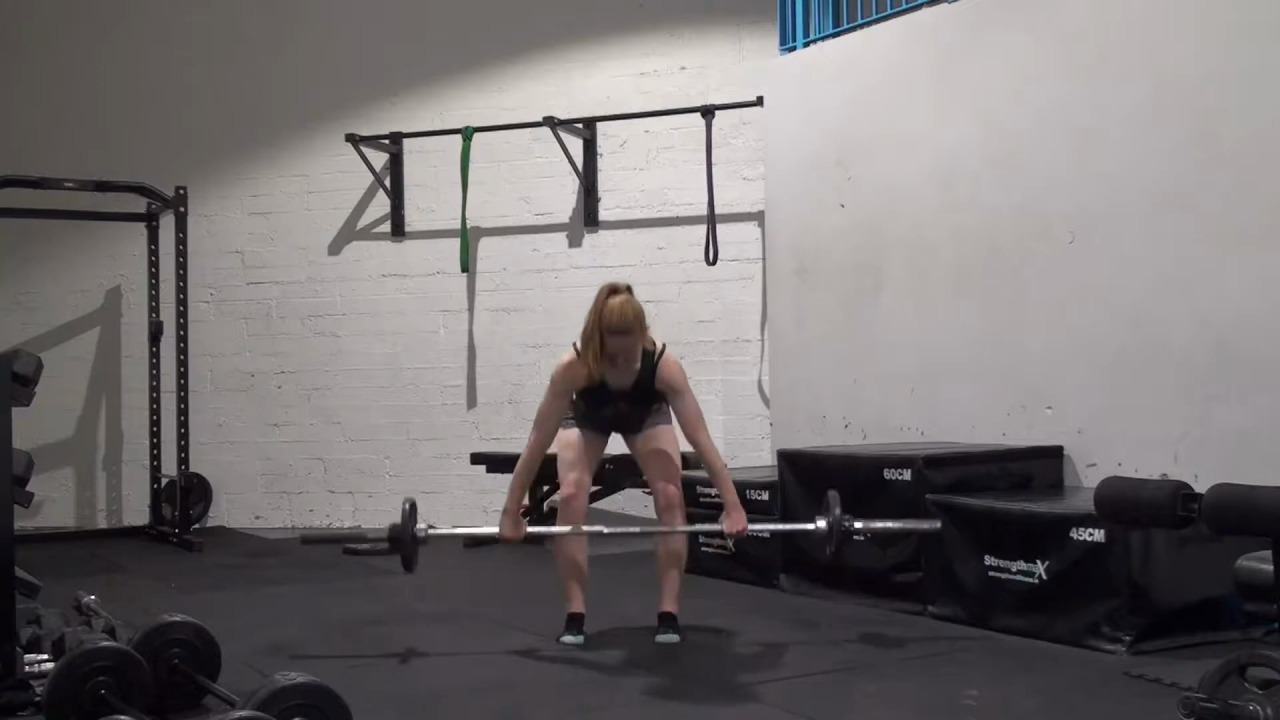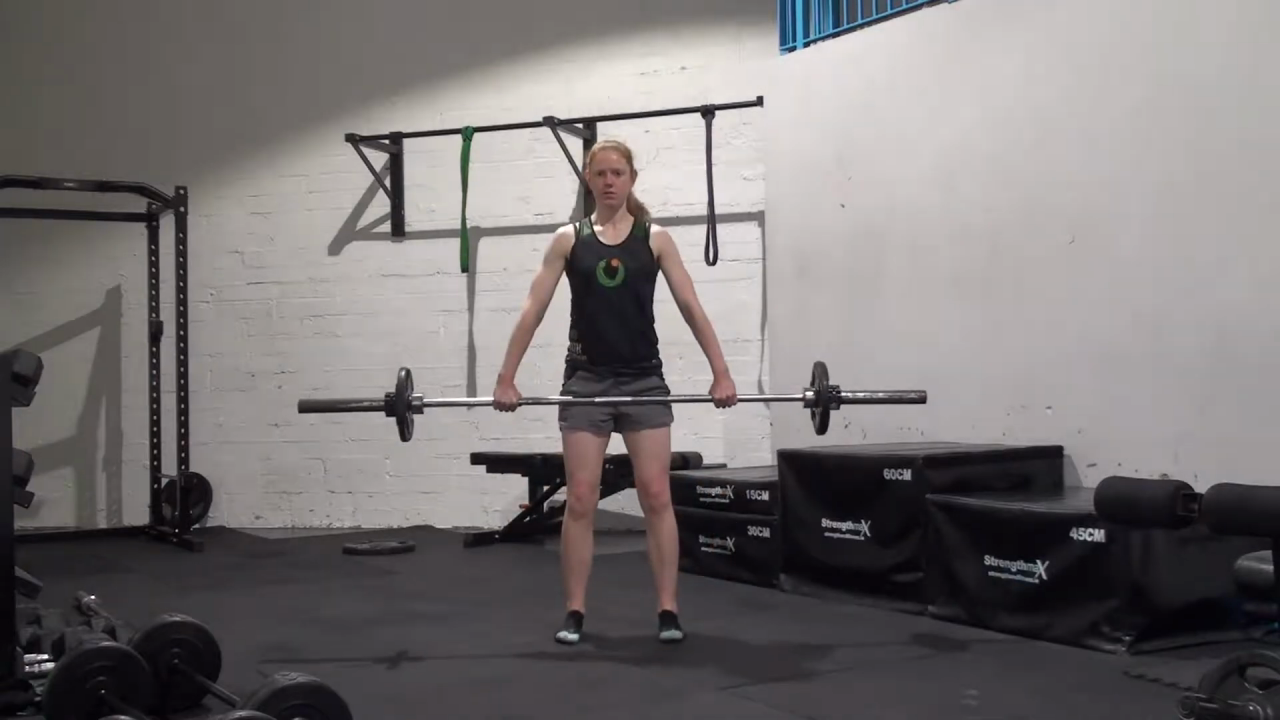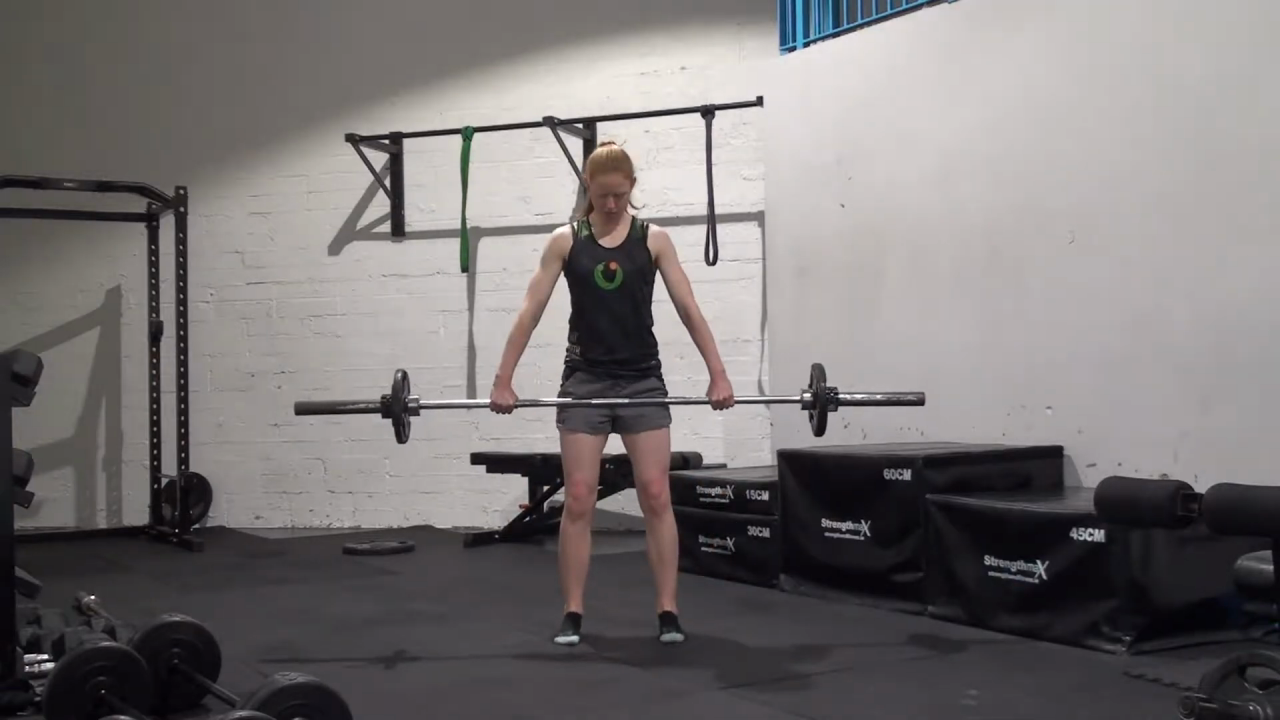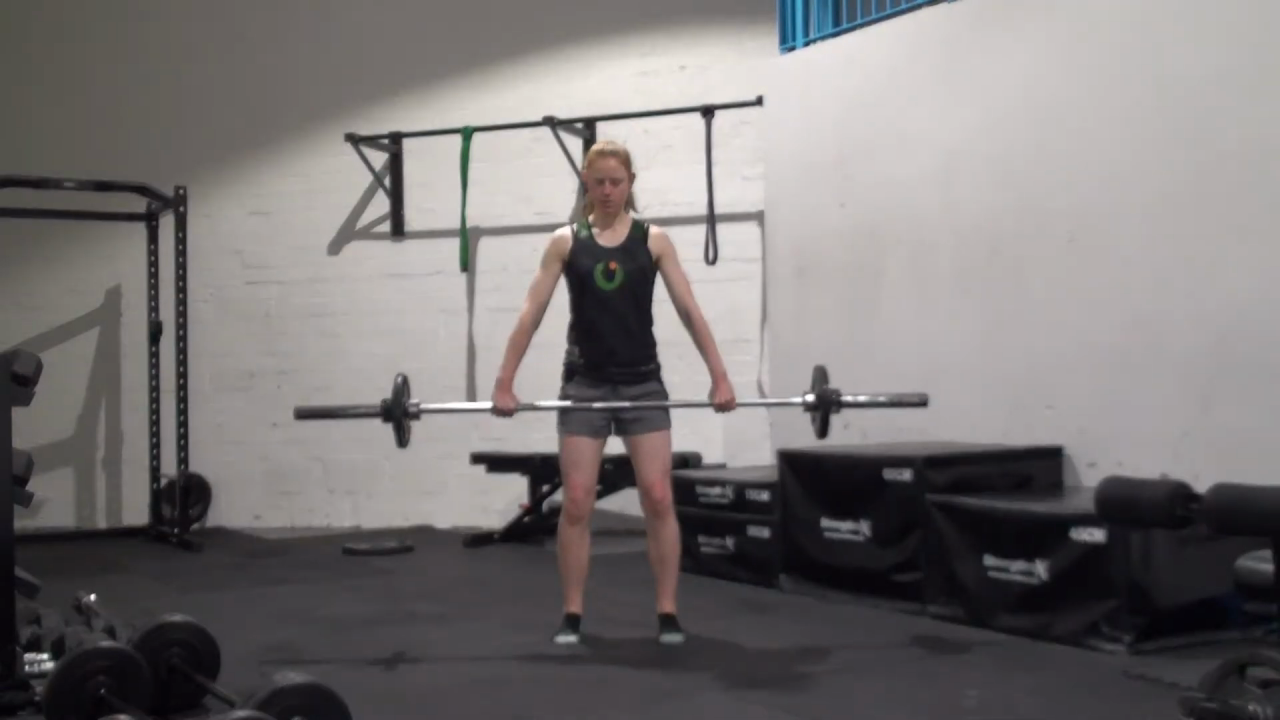
dt=1s
person 1, frame 1
left shoulder: (664, 364)
right shoulder: (572, 367)
left elbow: (700, 439)
right elbow: (538, 443)
left wrist: (731, 505)
right wrist: (511, 512)
left hip: (646, 413)
right hip: (588, 415)
left knee: (670, 495)
right knee: (571, 498)
left ankle: (668, 614)
right ankle: (575, 616)
person 1, frame 2
left shoulder: (655, 238)
right shoulder: (568, 239)
left elbow: (691, 308)
right elbow: (533, 310)
left wrist: (721, 373)
right wrist: (506, 377)
left hip: (643, 379)
right hip: (586, 379)
left knee: (656, 496)
right knee: (580, 499)
left ankle: (668, 610)
right ankle: (574, 612)
person 1, frame 3
left shoulder: (654, 239)
right shoulder: (566, 239)
left elbow: (689, 309)
right elbow: (530, 311)
left wrist: (718, 374)
right wrist: (503, 378)
left hip: (643, 381)
right hip: (584, 380)
left knee: (657, 497)
right knee: (579, 499)
left ankle: (668, 611)
right ankle: (572, 613)
person 1, frame 4
left shoulder: (654, 239)
right shoulder: (566, 241)
left elbow: (689, 311)
right elbow: (531, 313)
left wrist: (719, 376)
right wrist: (504, 382)
left hip: (643, 384)
right hip: (584, 384)
left knee: (658, 499)
right knee: (576, 503)
left ankle: (668, 613)
right ankle: (572, 615)
